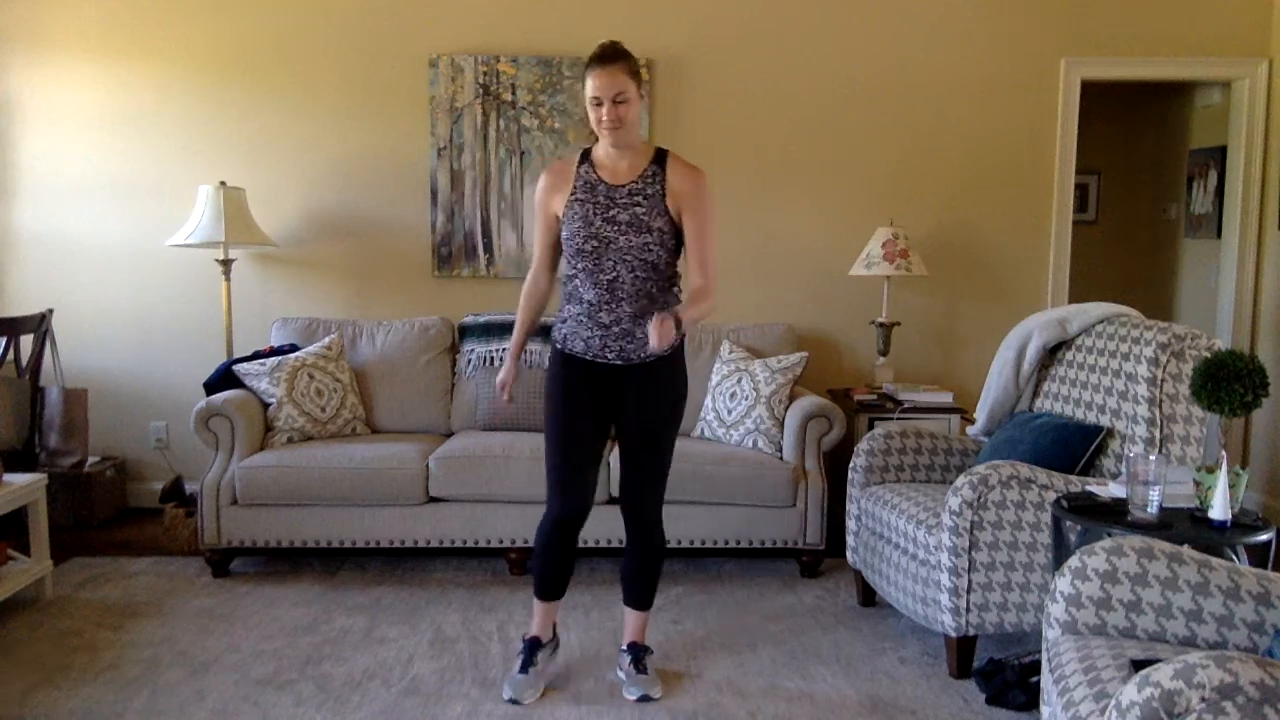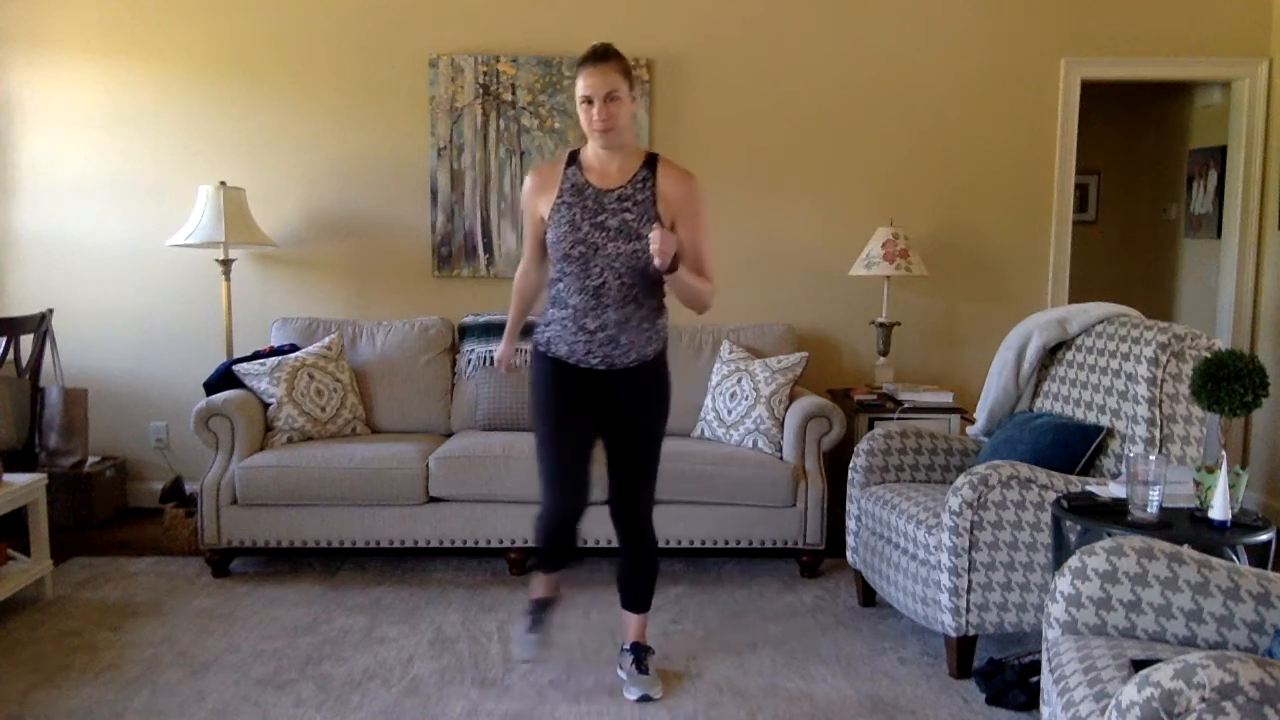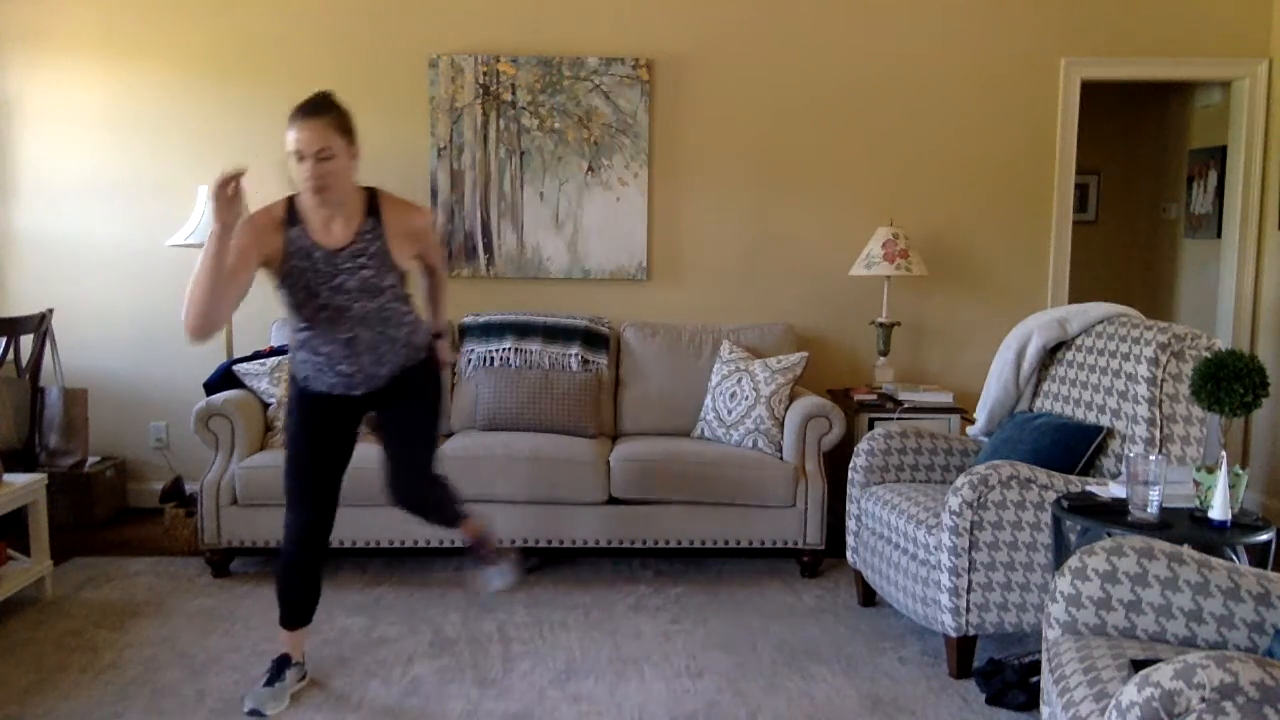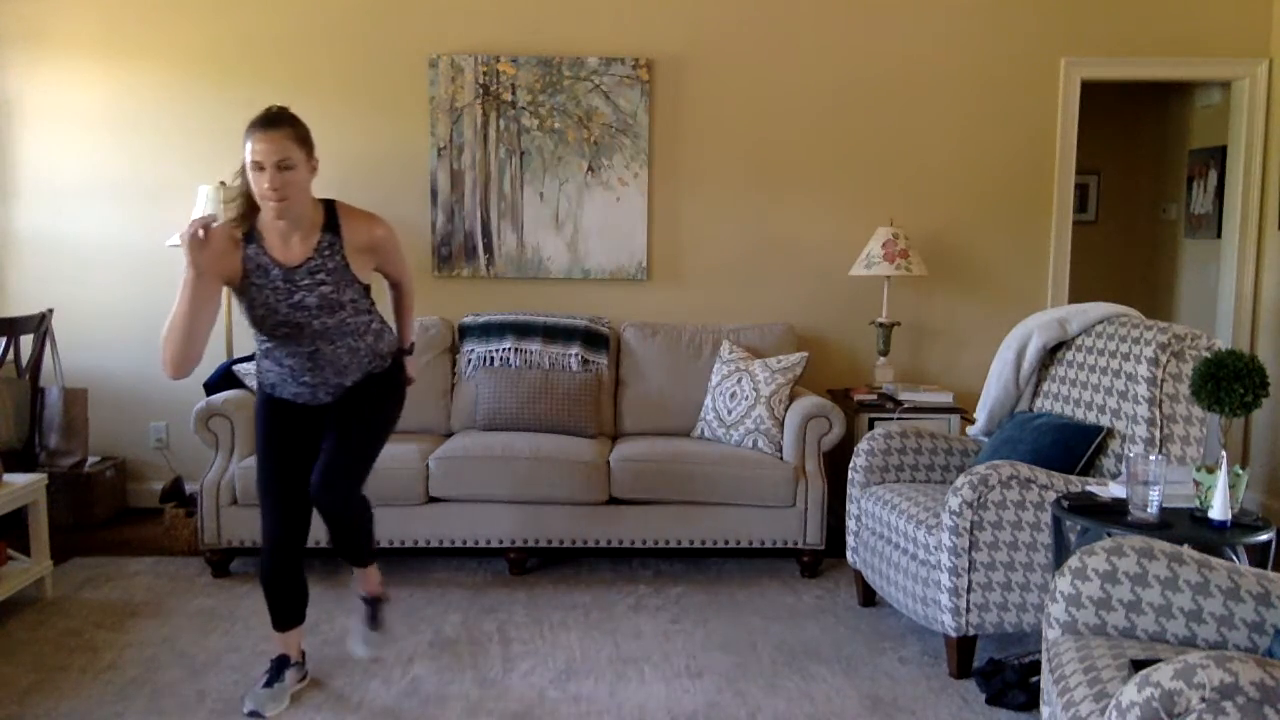
dt=0.7s
person 1, frame 1
left shoulder: (683, 180)
right shoulder: (557, 180)
left elbow: (704, 289)
right elbow: (541, 274)
left wrist: (675, 319)
right wrist: (513, 352)
left hip: (654, 369)
right hip: (576, 363)
left knee: (643, 508)
right knee: (565, 505)
left ankle: (634, 647)
right ankle: (540, 639)
person 1, frame 2
left shoulder: (675, 185)
right shoulder: (543, 182)
left elbow: (704, 297)
left wrist: (671, 265)
right wrist: (510, 334)
left hip: (639, 371)
right hip: (562, 365)
left knee: (632, 512)
right knee: (564, 501)
left ankle: (635, 647)
right ankle: (542, 593)
person 1, frame 3
left shoulder: (404, 220)
right shoulder: (266, 228)
left elbow: (437, 268)
right elbow: (197, 326)
left wrist: (440, 333)
right wrist: (222, 231)
left hip: (404, 373)
right hip: (319, 389)
left knee: (410, 485)
right knee: (302, 533)
left ankle: (474, 532)
right ankle: (291, 658)
person 1, frame 4
left shoulder: (363, 232)
right shoulder: (226, 245)
left elbow: (402, 281)
right elbow: (177, 366)
left wrist: (404, 349)
right wrist: (197, 273)
left hip: (369, 381)
right hip: (285, 395)
left knee: (331, 487)
right knee: (279, 536)
left ankle: (370, 586)
right ankle: (290, 658)
